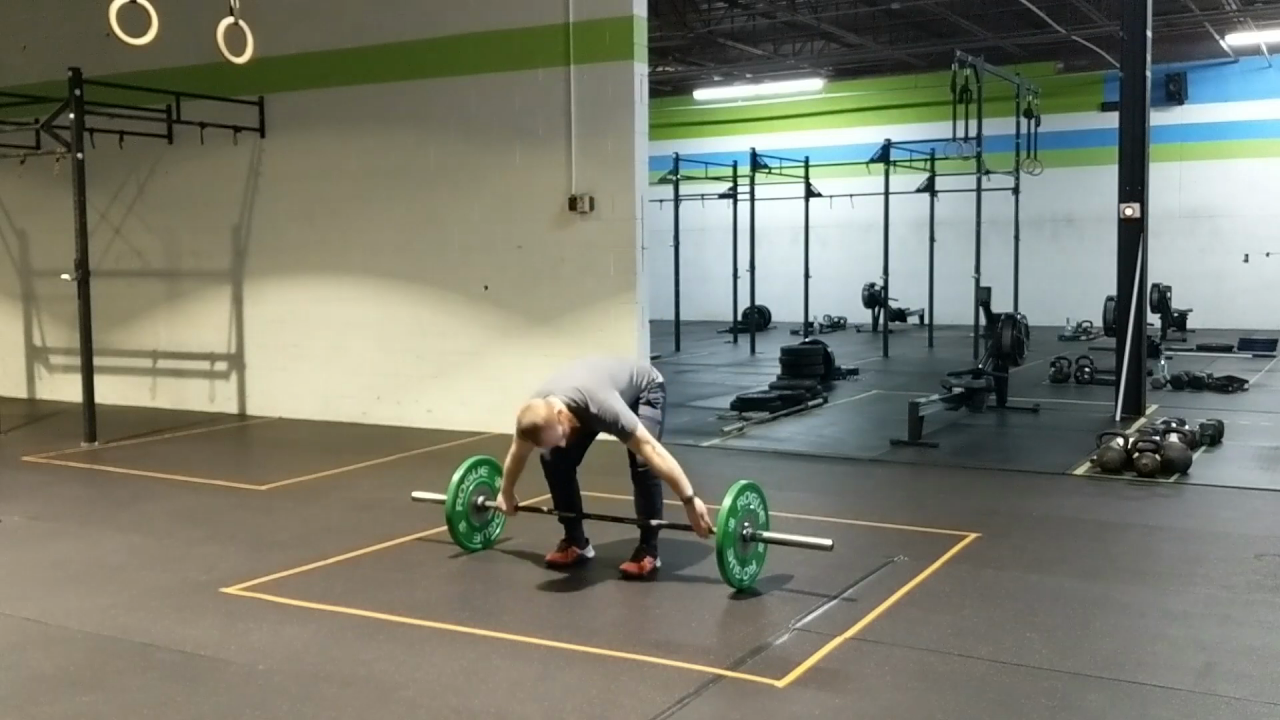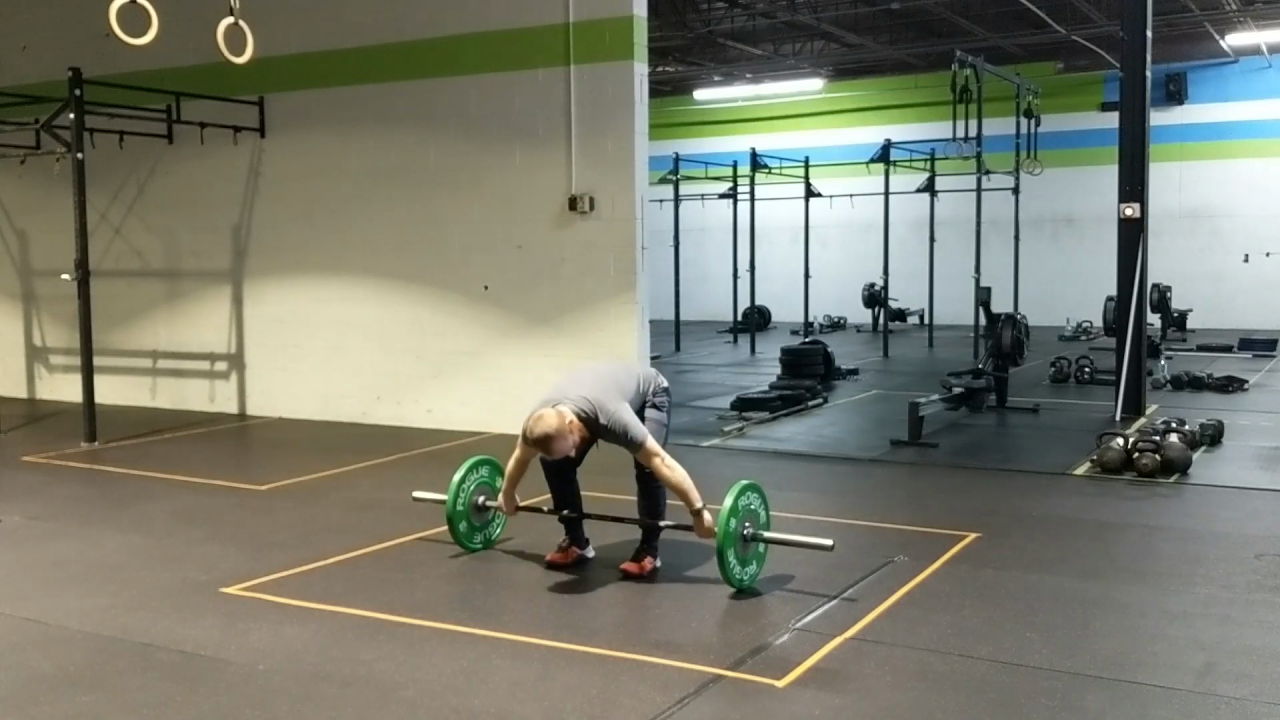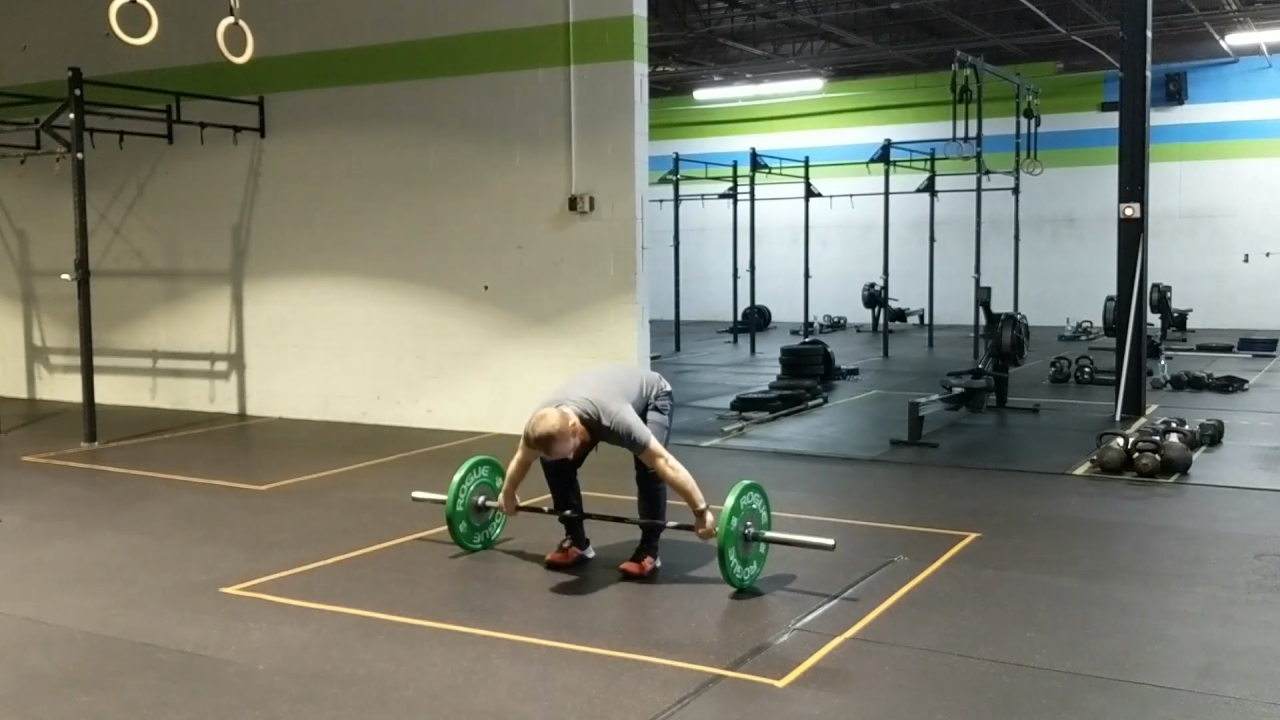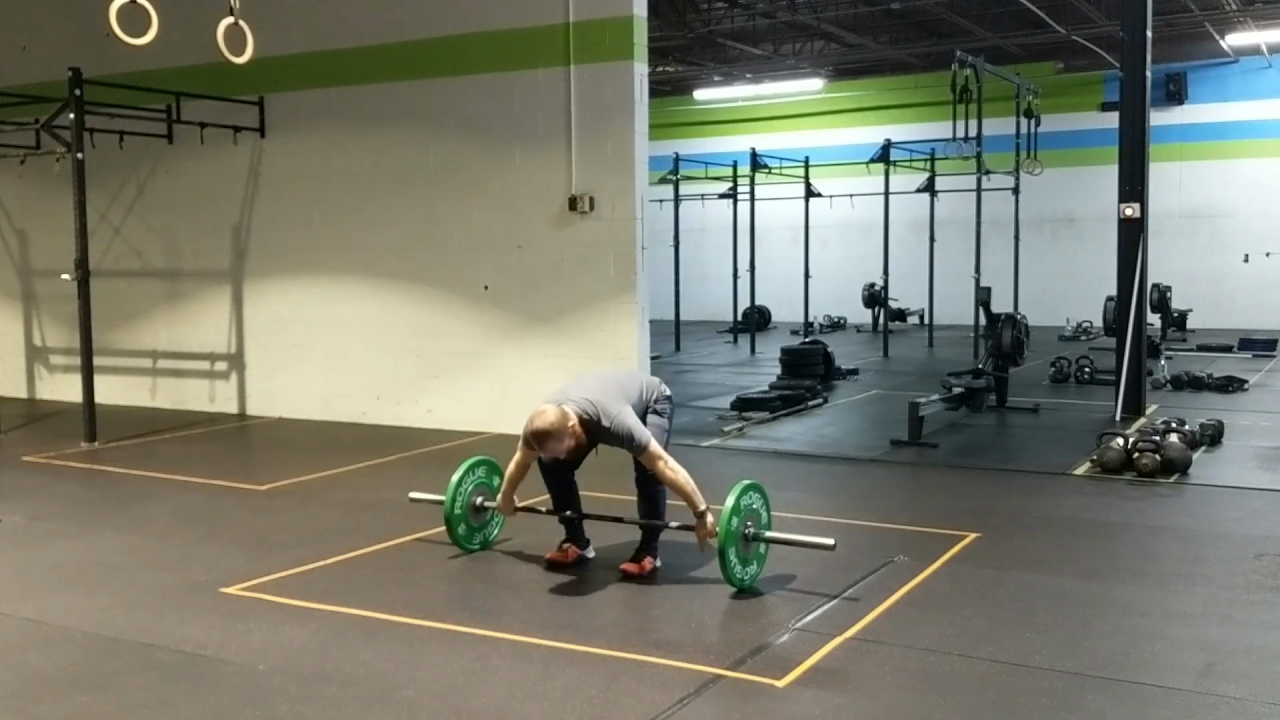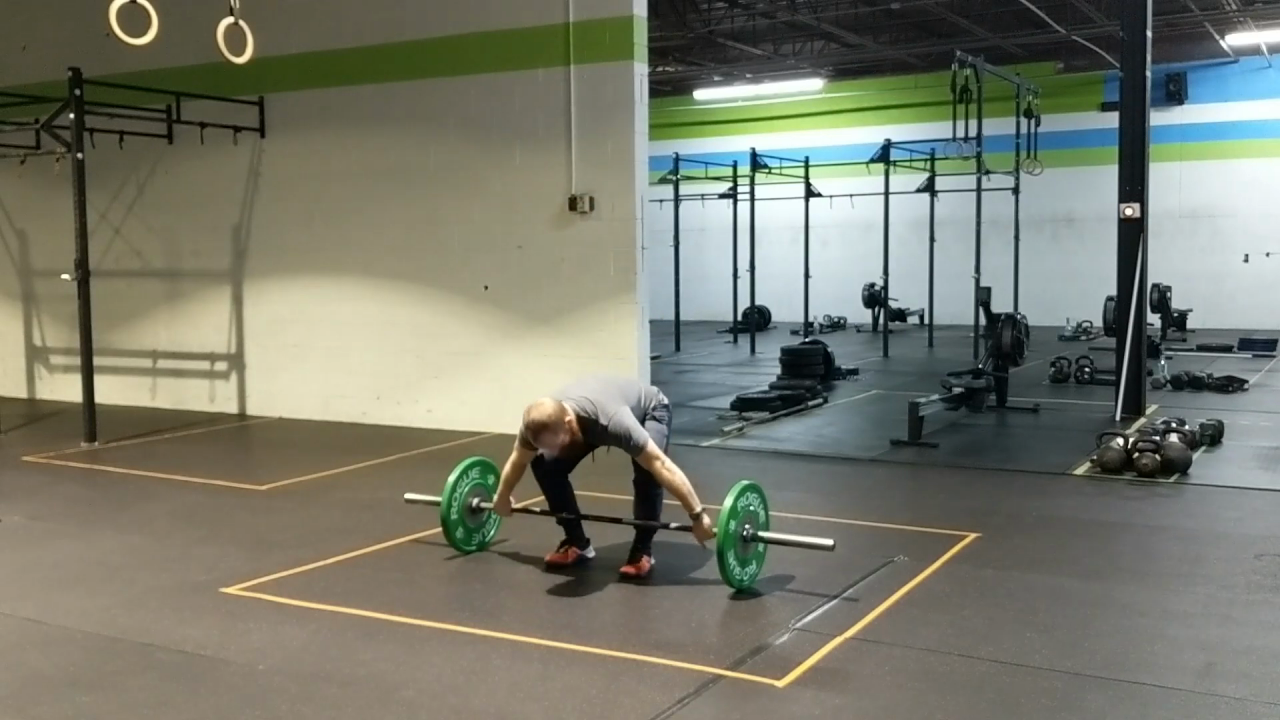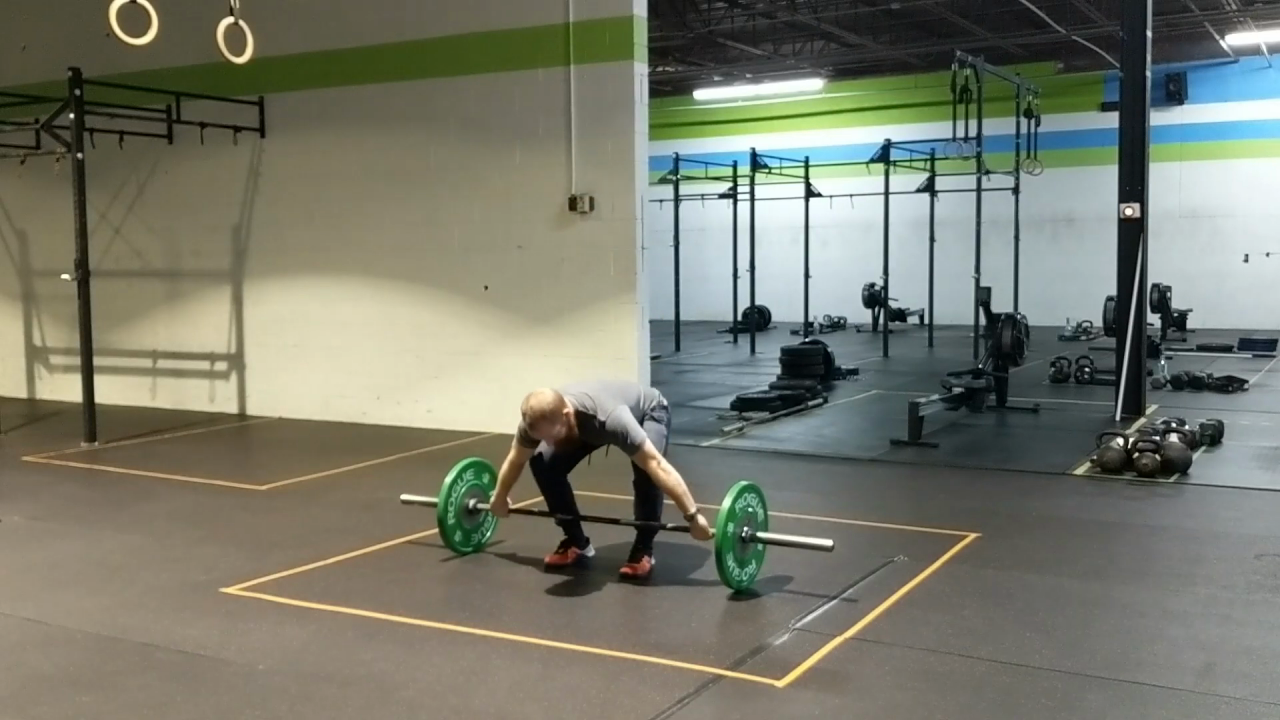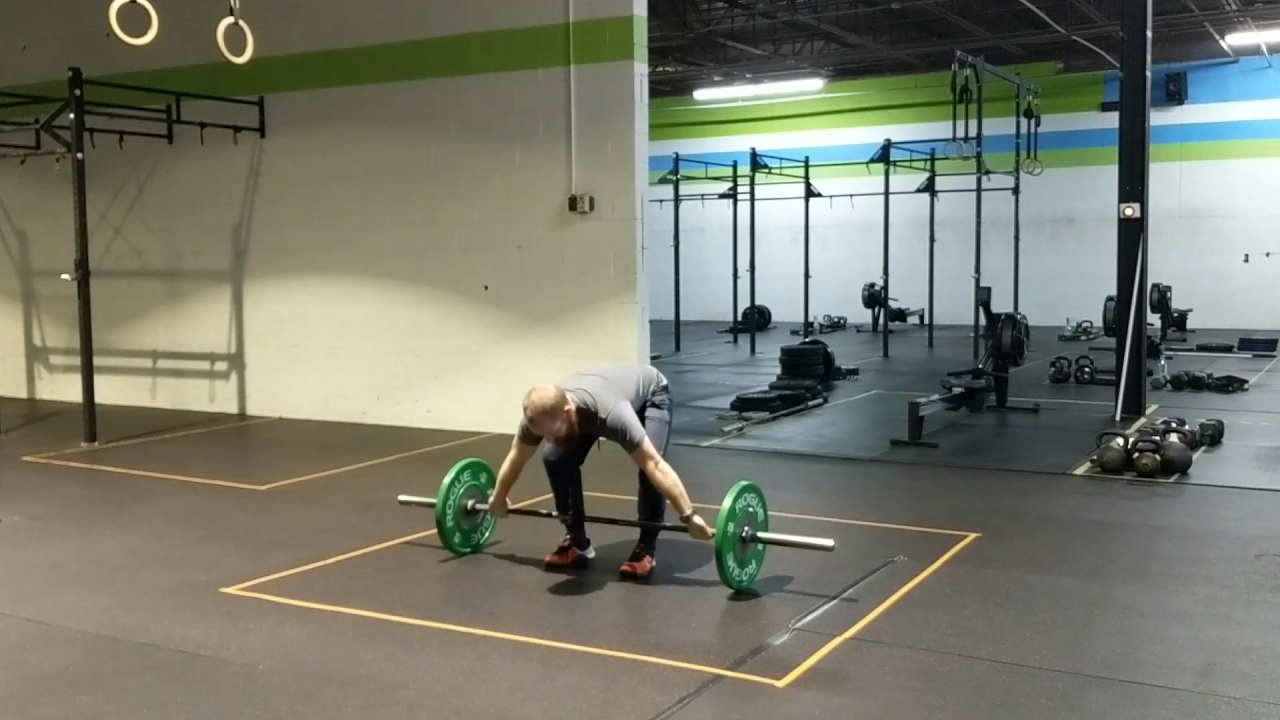
dt=0.2s
person 1, frame 1
left shoulder: (600, 407)
right shoulder: (536, 415)
left elbow: (652, 453)
right elbow: (517, 454)
left wrist: (690, 501)
right wrist: (506, 494)
left hip: (644, 387)
right hip: (595, 387)
left knee: (643, 464)
right knee: (553, 460)
left ankle: (648, 550)
right ankle: (575, 542)
person 1, frame 2
left shoulder: (611, 417)
right shoulder: (542, 421)
left elbow: (662, 463)
right elbow: (520, 458)
left wrist: (699, 512)
right wrist: (507, 495)
left hip: (649, 392)
right hip: (599, 393)
left knee: (648, 466)
right knee: (552, 461)
left ankle: (649, 551)
right ankle: (576, 542)
person 1, frame 3
left shoulder: (614, 419)
right shoulder: (544, 423)
left elbow: (665, 464)
right elbow: (523, 459)
left wrist: (702, 512)
right wrist: (507, 495)
left hip: (652, 395)
right hip: (601, 397)
left knee: (649, 468)
right knee: (552, 462)
left ankle: (649, 550)
right ankle: (576, 542)
person 1, frame 4
left shoulder: (614, 421)
right shoulder: (543, 425)
left elbow: (666, 466)
right elbow: (522, 460)
left wrist: (702, 514)
right wrist: (506, 496)
left hip: (651, 400)
right hip: (599, 403)
left knee: (648, 469)
right knee: (549, 463)
left ankle: (648, 550)
right ankle: (577, 542)
person 1, frame 5
left shoulder: (612, 420)
right shoulder: (539, 422)
left elbow: (663, 466)
right elbow: (518, 461)
left wrist: (698, 515)
right wrist: (502, 497)
left hip: (649, 409)
left knee: (648, 471)
right knee: (543, 464)
left ankle: (642, 550)
right ankle: (577, 543)
person 1, frame 6
left shoulder: (610, 417)
right shoulder: (538, 420)
left elbow: (658, 467)
right elbow: (515, 461)
left wrist: (693, 516)
right wrist: (499, 498)
left hip: (647, 410)
left knee: (646, 474)
right knee: (542, 464)
left ankle: (644, 550)
right ankle: (576, 543)
person 1, frame 7
left shoulder: (612, 414)
right shoulder: (538, 415)
left elbow: (655, 466)
right elbow: (515, 459)
left wrist: (689, 517)
right wrist: (498, 498)
left hip: (650, 394)
left knee: (649, 468)
right knee: (556, 460)
left ankle: (646, 550)
right ankle: (578, 543)
